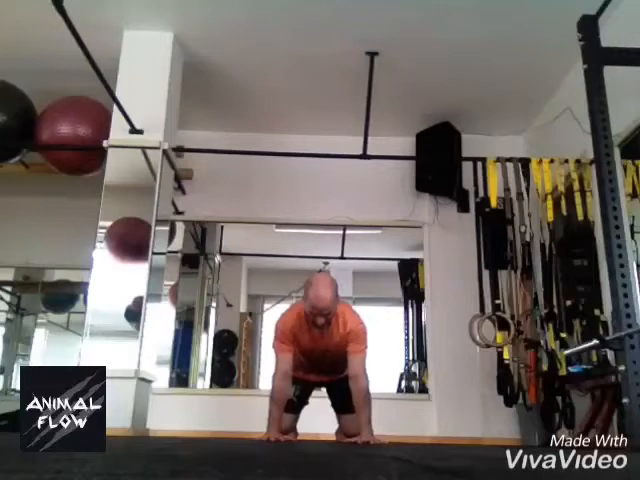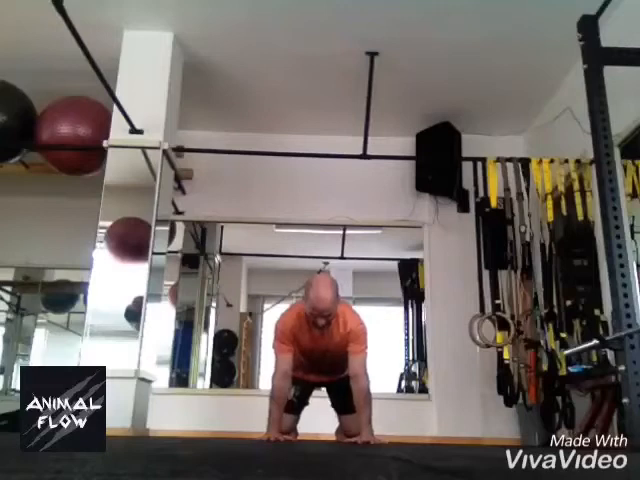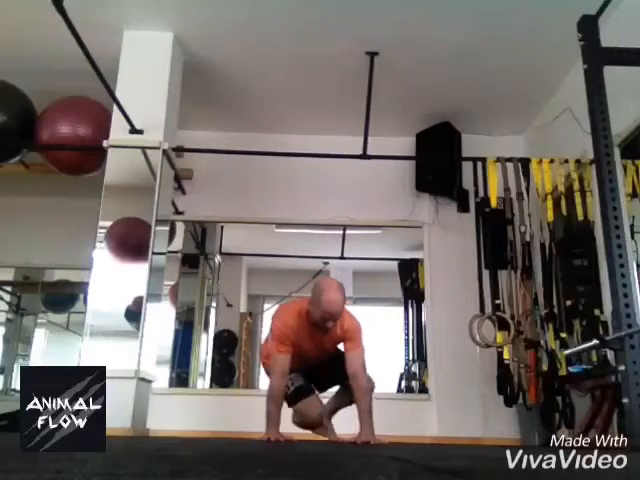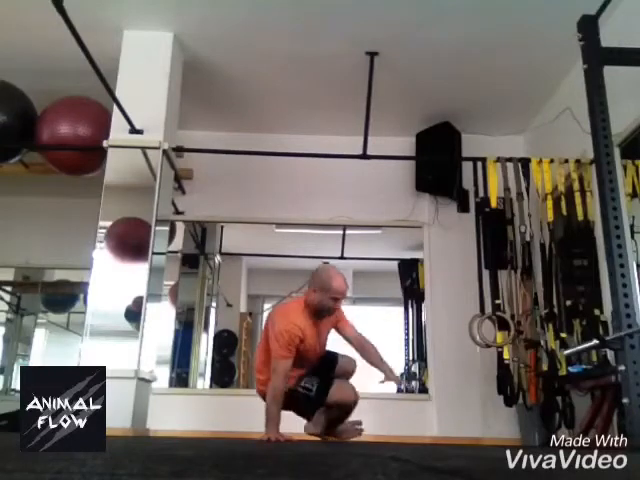
dt=0.4s
person 1, frame 1
left shoulder: (353, 324)
right shoulder: (288, 322)
left elbow: (357, 377)
right elbow: (282, 375)
left wrist: (366, 430)
right wrist: (272, 429)
left hip: (339, 374)
right hip: (300, 372)
left knee: (353, 432)
right knee: (283, 428)
left ankle: (341, 433)
right ankle: (291, 433)
person 1, frame 2
left shoulder: (353, 324)
right shoulder: (288, 322)
left elbow: (358, 376)
right elbow: (282, 375)
left wrist: (366, 430)
right wrist: (272, 428)
left hip: (340, 373)
right hip: (300, 372)
left knee: (354, 432)
right knee: (284, 430)
left ankle: (342, 431)
right ankle: (291, 431)
person 1, frame 3
left shoulder: (348, 323)
right shoulder: (286, 319)
left elbow: (357, 375)
right elbow: (278, 376)
left wrist: (366, 429)
right wrist: (272, 429)
left hip: (323, 357)
right hip: (287, 362)
left knee: (367, 385)
right knee: (313, 415)
left ankle: (324, 416)
right ankle: (318, 420)
person 1, frame 4
left shoulder: (332, 310)
right shoulder: (289, 321)
left elbow: (358, 341)
right elbow: (279, 378)
left wrist: (387, 370)
right wrist: (272, 430)
right hip: (287, 383)
left knee: (348, 365)
right knee: (348, 395)
left ankle: (318, 421)
right ankle: (323, 427)
